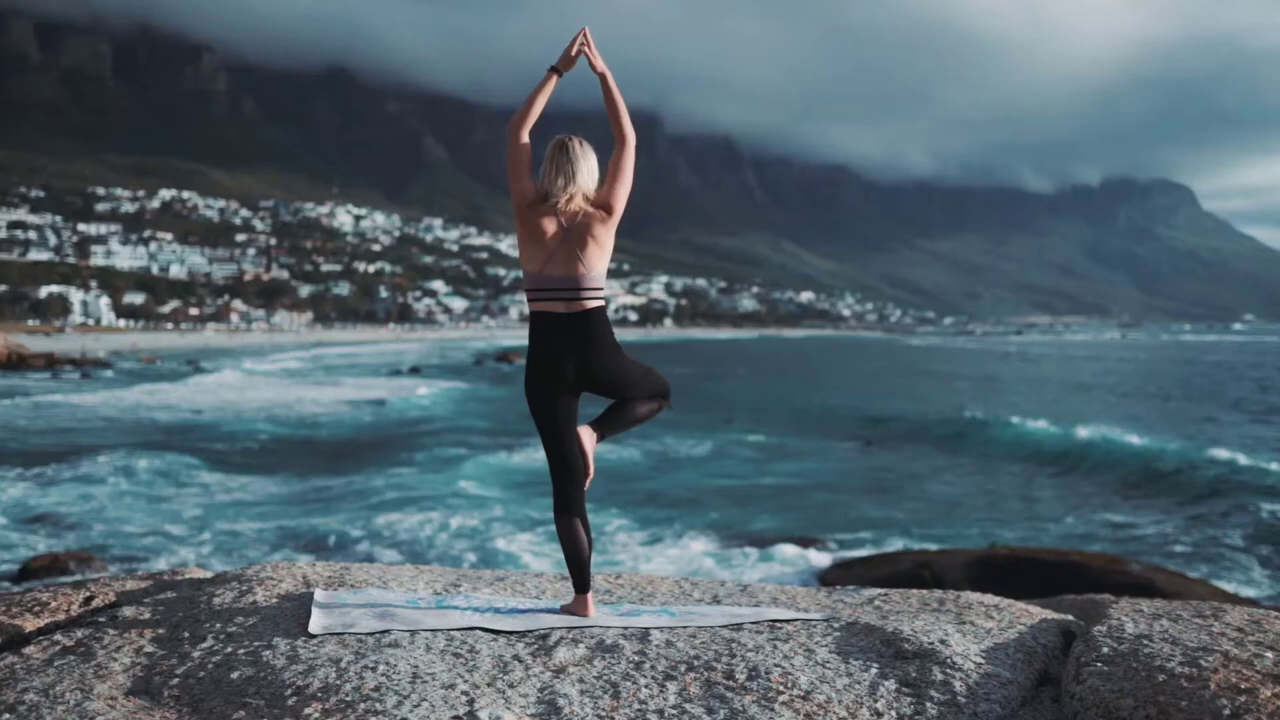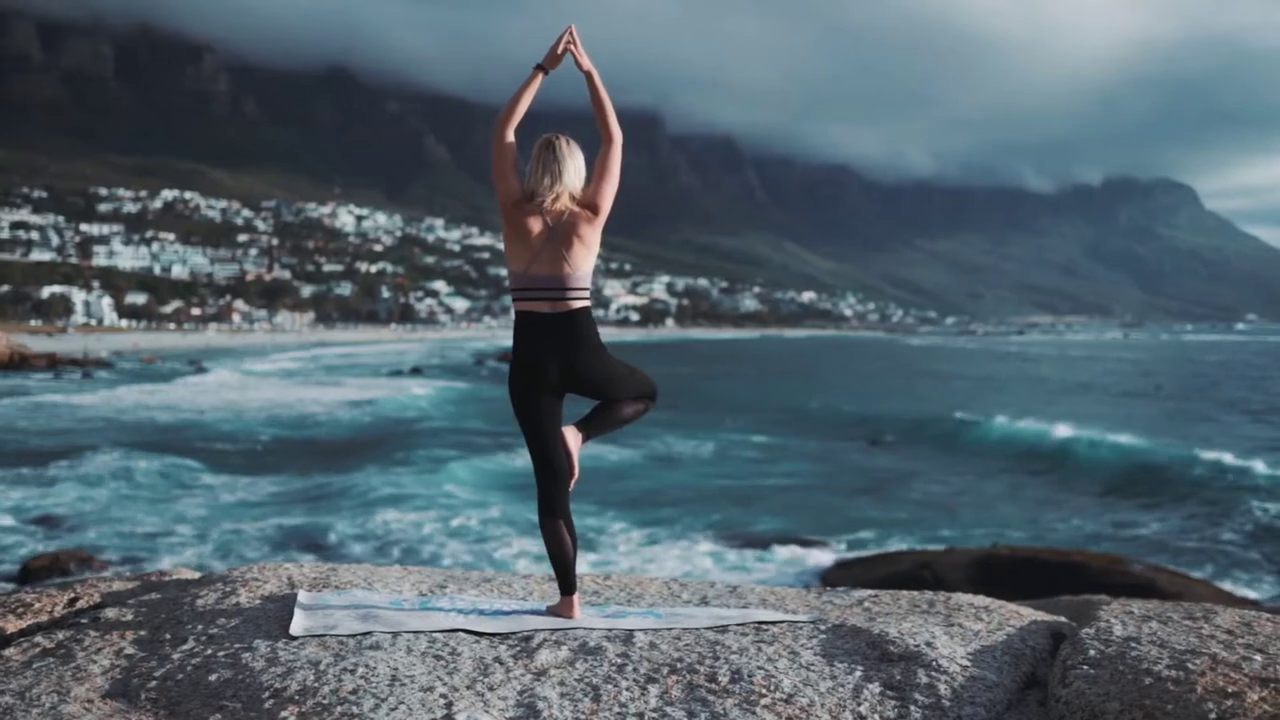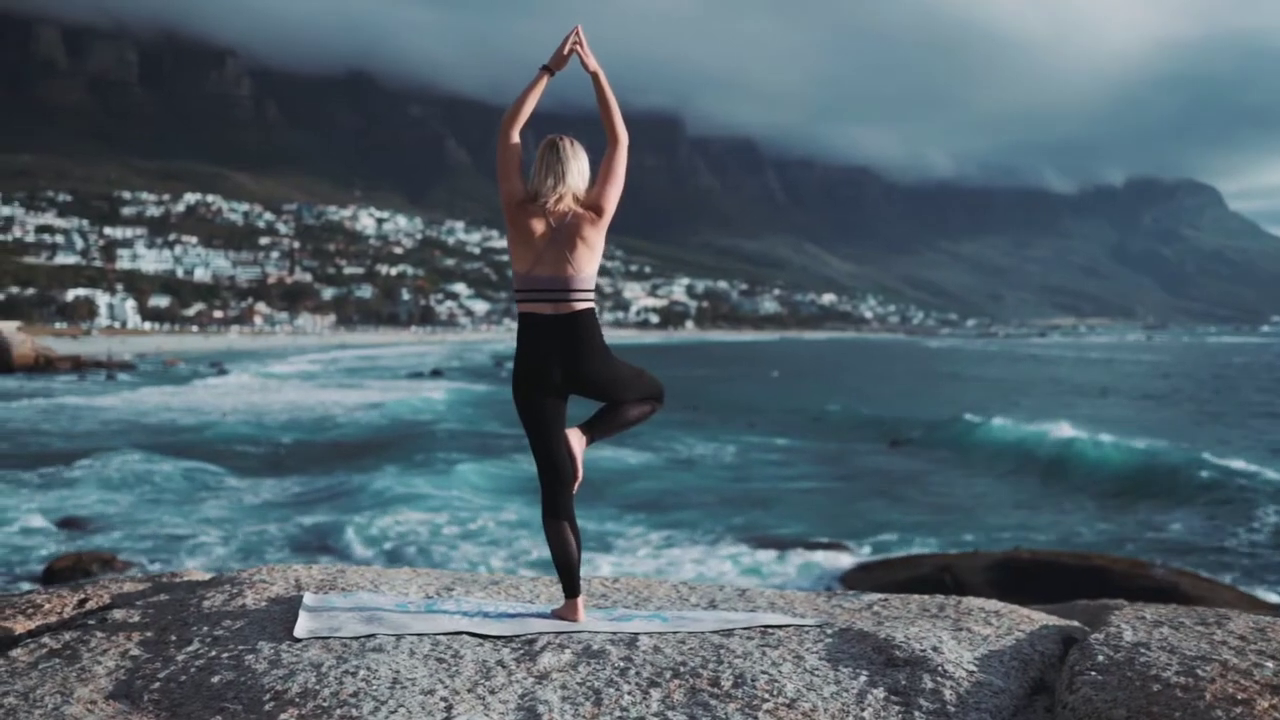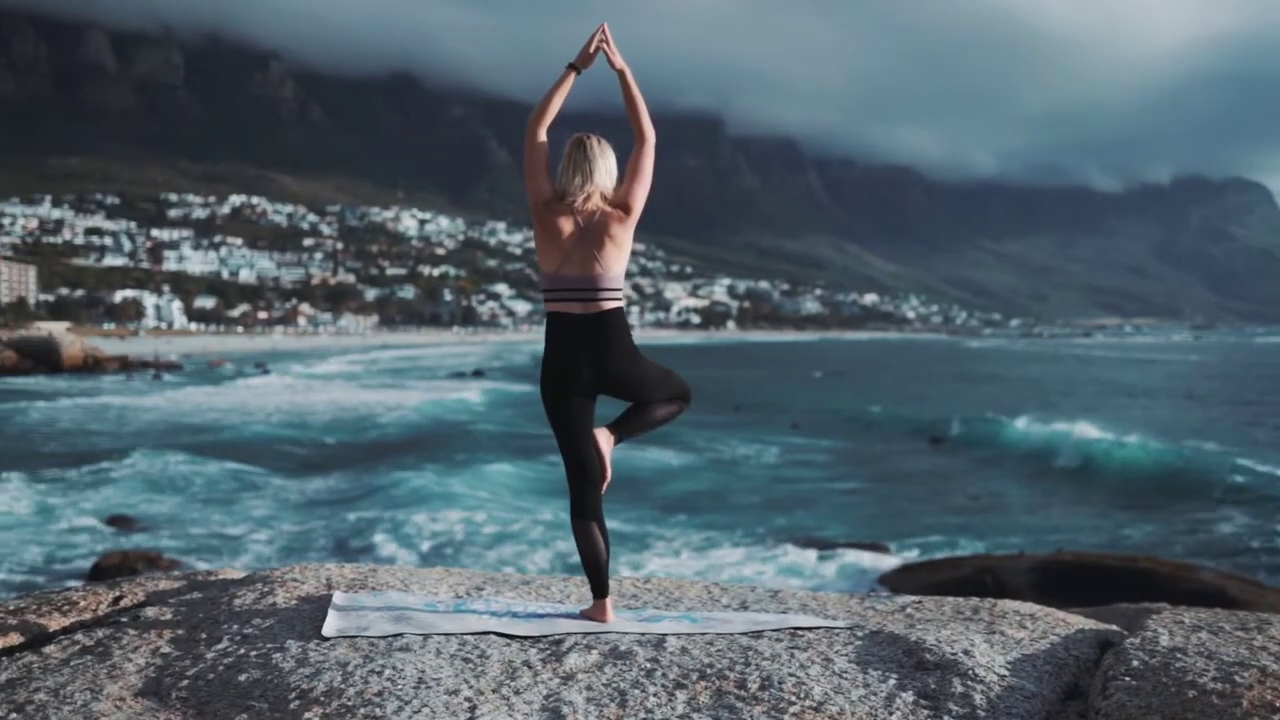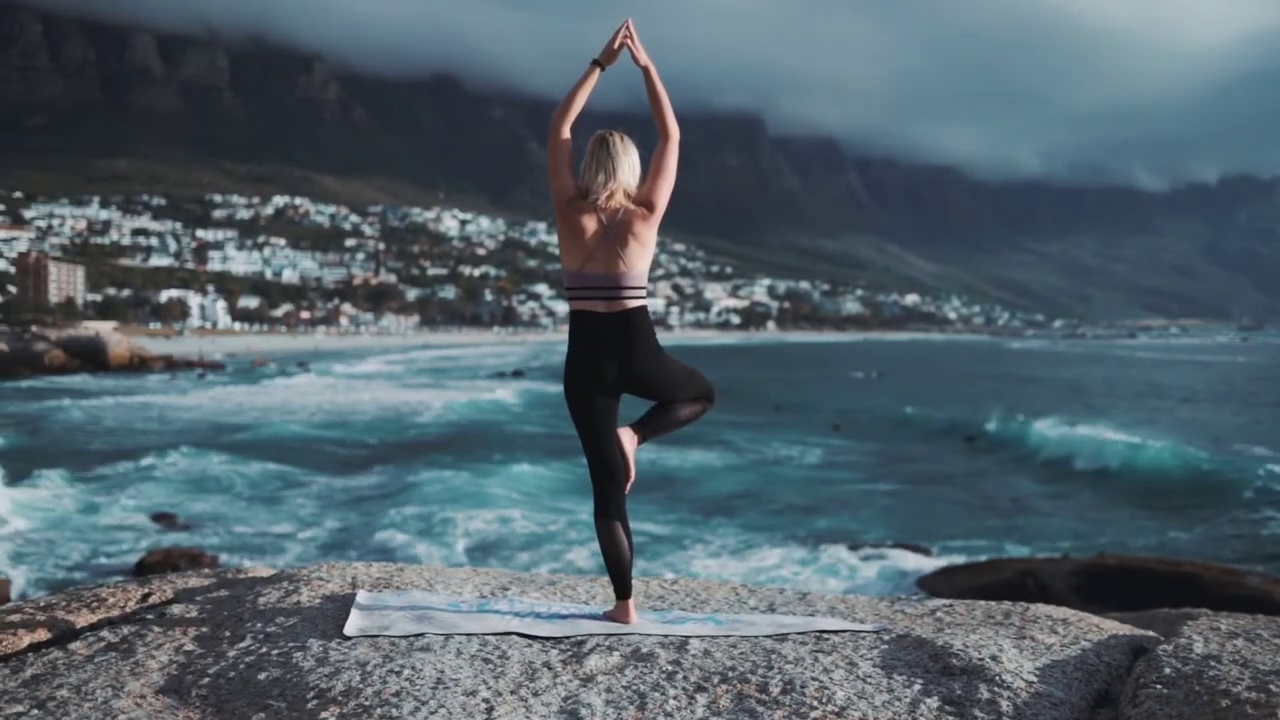
dt=0.5s
person 1, frame 1
left shoulder: (529, 216)
right shoulder: (604, 217)
left elbow: (517, 134)
right elbow: (627, 139)
left wrist: (558, 69)
right wrist: (601, 70)
left hip: (546, 358)
right hip: (596, 353)
left knee: (566, 483)
right knee: (657, 390)
left ankle: (582, 598)
right ankle: (594, 433)
person 1, frame 2
left shoulder: (515, 215)
right shoulder: (590, 217)
left elbow: (503, 132)
right elbow: (614, 138)
left wrist: (544, 67)
right wrist: (587, 69)
left hip: (531, 358)
right hip: (581, 353)
left knee: (551, 484)
right knee: (645, 391)
left ankle: (569, 599)
right ankle: (580, 434)
person 1, frame 3
left shoulder: (519, 216)
right shoulder: (594, 218)
left elbow: (508, 133)
right elbow: (620, 140)
left wrist: (550, 69)
right wrist: (594, 69)
left hip: (534, 359)
right hip: (584, 354)
left knee: (555, 487)
right knee: (651, 393)
left ankle: (572, 602)
right ankle: (583, 436)
person 1, frame 4
left shoulder: (546, 215)
right shoulder: (622, 218)
left elbow: (535, 131)
right elbow: (646, 138)
left wrist: (576, 66)
right wrist: (619, 67)
left hip: (562, 360)
right hip: (613, 354)
left knee: (583, 487)
right knee: (678, 392)
left ankle: (601, 603)
right ankle: (611, 435)
person 1, frame 5
left shoulder: (570, 214)
right shoulder: (645, 216)
left elbow: (559, 129)
right elbow: (671, 135)
left wrist: (600, 63)
right wrist: (645, 64)
left hip: (586, 358)
right hip: (637, 352)
left knee: (607, 487)
right knee: (701, 393)
left ankle: (625, 605)
right ankle: (635, 435)
